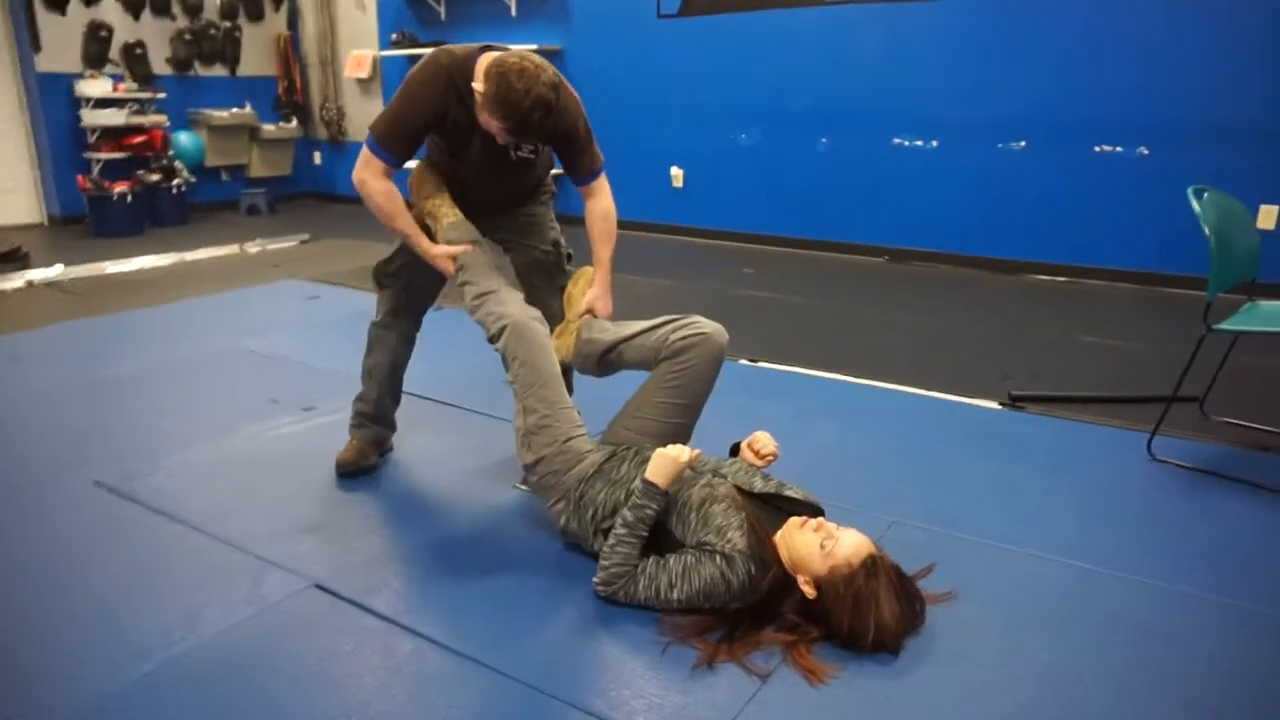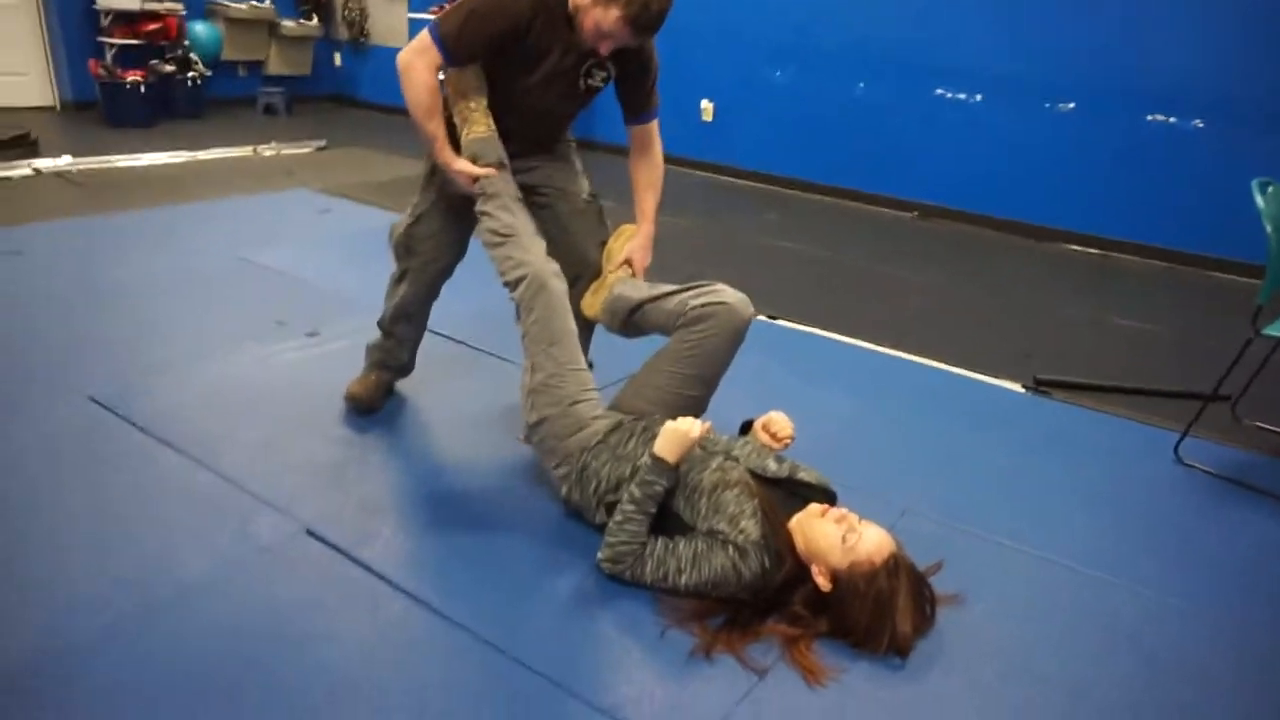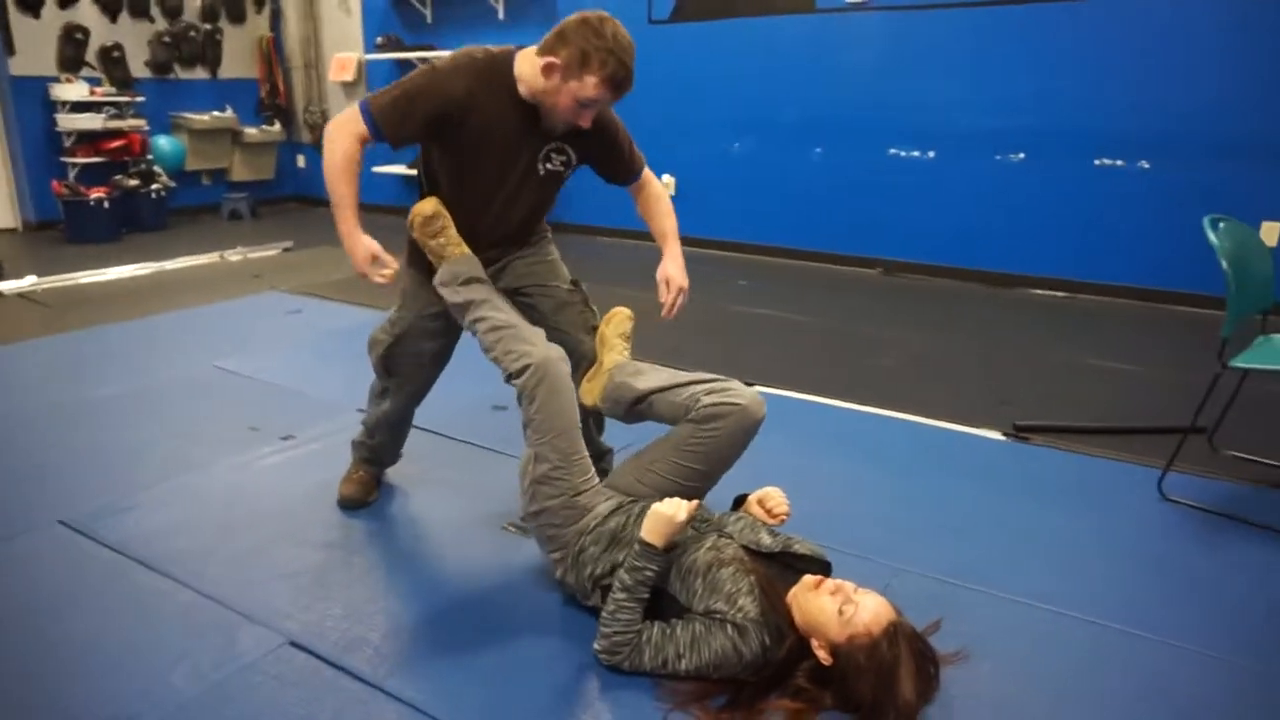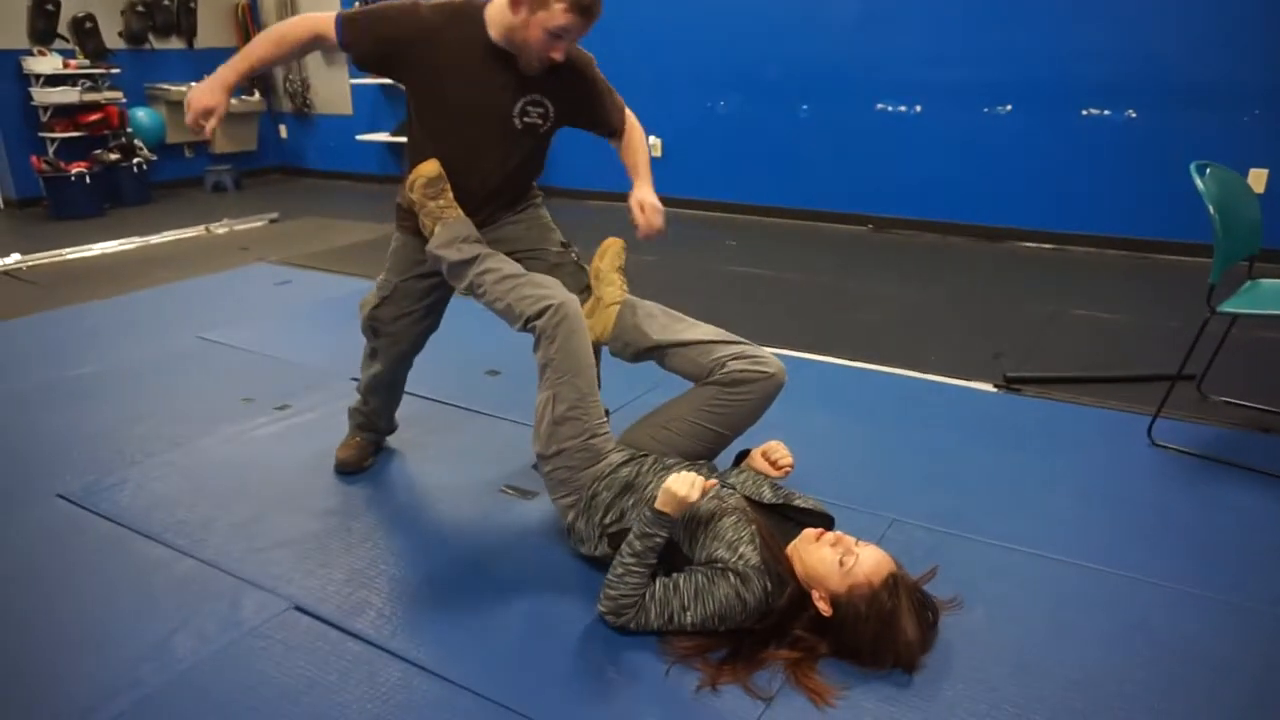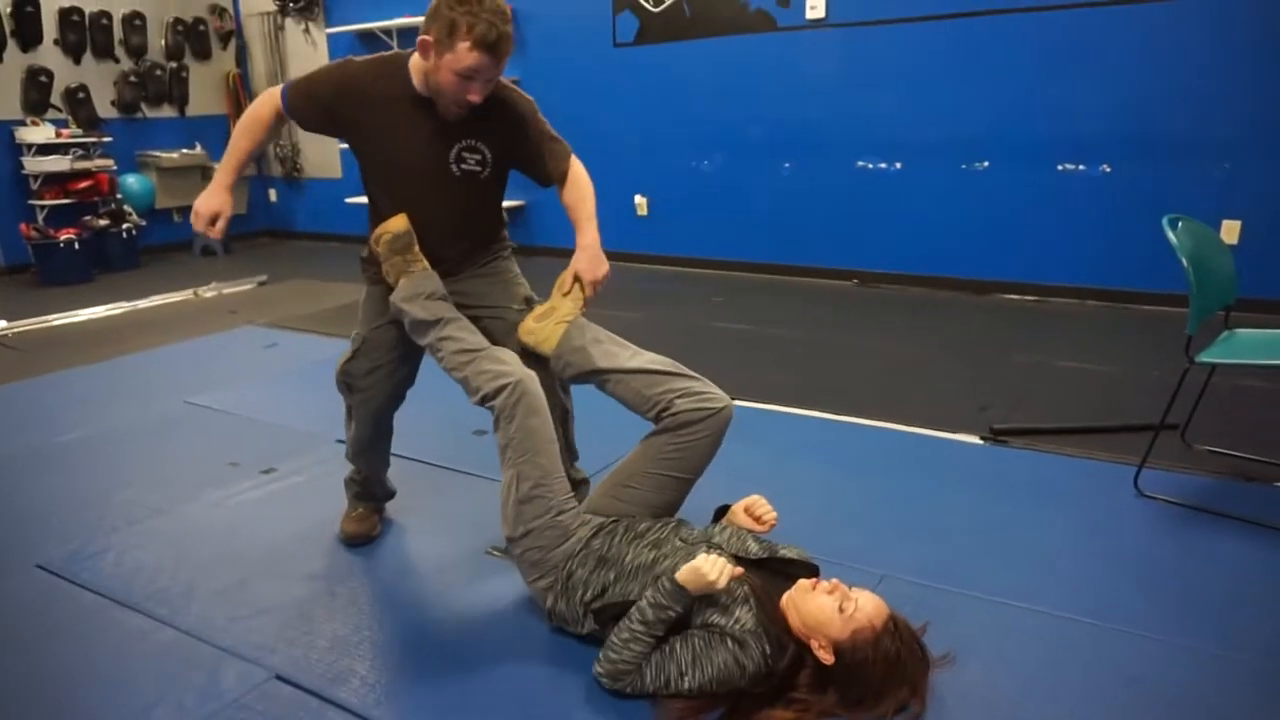
dt=1s
person 1, frame 1
left shoulder: (731, 570)
right shoulder: (790, 508)
left elbow: (613, 580)
left wrist: (652, 485)
right wrist: (746, 458)
left hip: (583, 487)
right hip: (624, 459)
left knee: (522, 327)
right knee: (702, 338)
left ankle: (453, 231)
right ankle: (580, 337)
person 1, frame 2
left shoulder: (745, 561)
right shoulder: (804, 493)
left elbow: (619, 558)
left wrist: (660, 461)
right wrist: (759, 435)
left hip: (590, 457)
right hip: (635, 430)
left knee: (541, 284)
right knee: (725, 307)
left ankle: (482, 141)
right ankle: (614, 295)
person 1, frame 3
left shoulder: (744, 640)
right shoulder: (804, 568)
left elbow: (616, 646)
left wrist: (648, 544)
right wrist: (749, 509)
left hip: (588, 541)
right hip: (632, 507)
left knee: (542, 365)
right knee: (738, 406)
left ankle: (457, 269)
right ankle: (613, 380)
person 1, frame 4
left shoulder: (743, 591)
right shoulder: (803, 519)
left elbow: (618, 606)
left wrist: (664, 511)
right wrist: (753, 463)
left hip: (594, 492)
right hip: (639, 464)
left knee: (556, 309)
right knee: (758, 372)
left ankle: (450, 233)
right ankle: (615, 315)
person 1, frame 5
left shoulder: (745, 653)
right shoulder: (792, 573)
left elbow: (616, 669)
left wrist: (678, 586)
right wrist: (732, 521)
left hip: (568, 565)
right hip: (612, 530)
left knee: (515, 387)
right knee: (703, 406)
left ankle: (415, 284)
right ankle: (559, 331)
person 2, frame 1
left shoulder: (559, 104)
right shoulder: (437, 79)
left elbow: (596, 193)
right elbow: (368, 175)
left wrist: (601, 282)
right wrist: (423, 247)
left hip: (522, 205)
right hip: (448, 199)
left knee: (556, 313)
right knee: (397, 303)
right ankle: (370, 430)
person 2, frame 2
left shoulder: (632, 46)
left elbow: (645, 139)
right elbow: (415, 63)
left wrist: (645, 233)
right wrist: (446, 157)
left hip: (546, 152)
left knee: (589, 264)
right knee: (423, 261)
right ankle: (384, 366)
person 2, frame 3
left shoulder: (593, 121)
right shoulder: (460, 82)
left elbow: (643, 183)
right elbow: (345, 129)
left wrist: (671, 254)
right wrist: (349, 230)
left hip: (522, 250)
left knee: (584, 355)
right knee: (402, 366)
left ankle: (589, 473)
right ankle: (369, 461)
person 2, frame 4
left shoulder: (572, 69)
left elbow: (624, 124)
left wrist: (642, 185)
right wrist: (223, 82)
left hip: (515, 215)
right knee: (391, 334)
right ankle: (368, 429)
person 2, frame 5
left shoulder: (509, 108)
right shoulder: (362, 84)
left elbow: (568, 169)
right elbow: (271, 105)
left wrist: (589, 238)
right wrist: (221, 185)
left hip: (482, 268)
left knee: (540, 381)
right knee: (369, 396)
left ankle: (569, 496)
right ankle: (366, 495)
